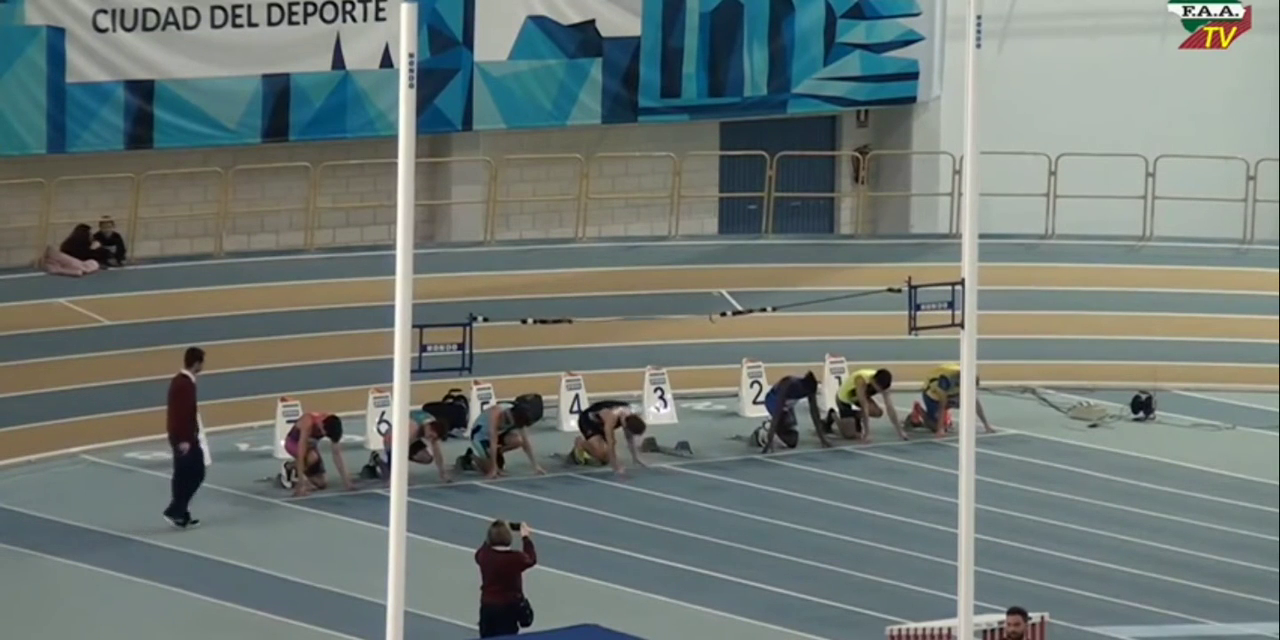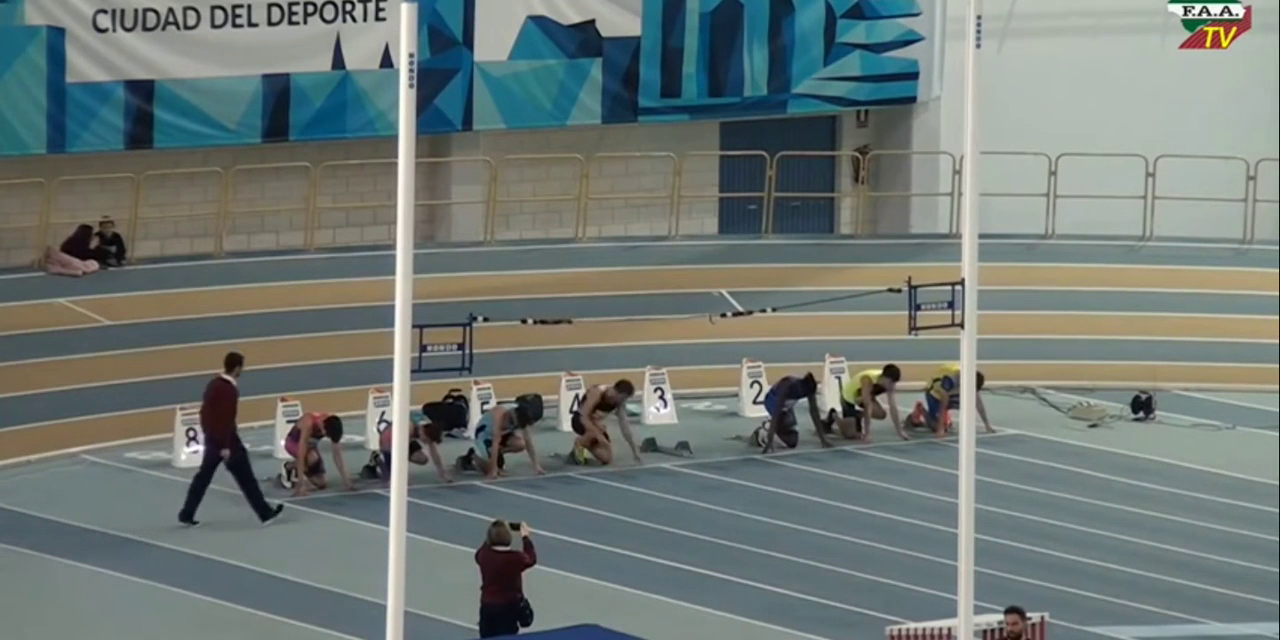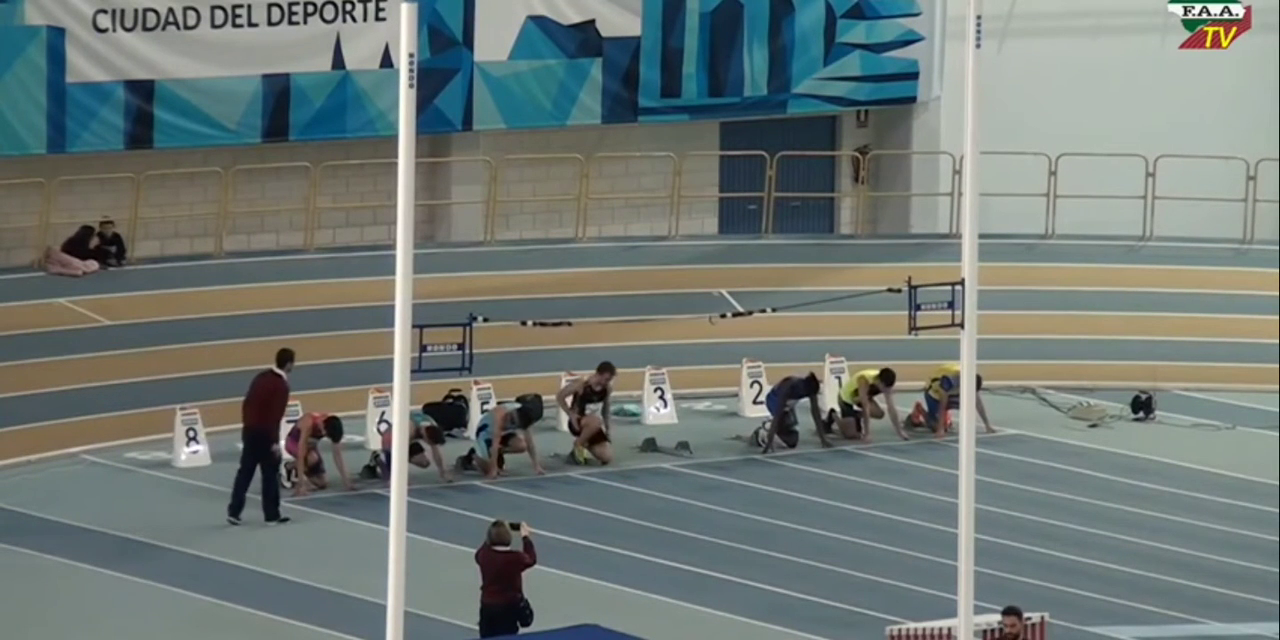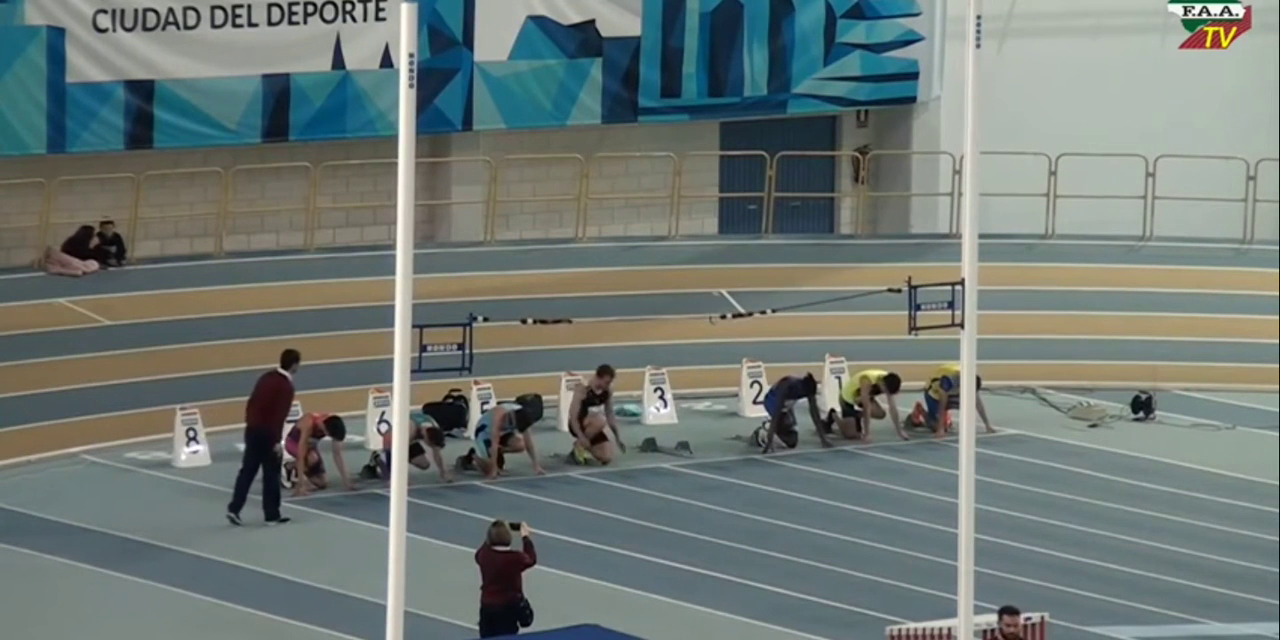
dt=0.5s
person 1, frame 1
left shoulder: (179, 380)
right shoulder: (185, 384)
right elbow: (182, 413)
right wrist: (184, 439)
left hip: (180, 435)
right hip: (184, 437)
left knee: (182, 476)
right knee: (195, 474)
left ankle: (180, 516)
right ankle: (174, 512)
person 1, frame 2
left shoulder: (213, 384)
right shoulder: (229, 390)
left elbow: (204, 412)
right elbow: (227, 419)
right wrist: (225, 446)
left hip: (211, 438)
right hip: (225, 439)
left knee: (204, 475)
right knee: (245, 476)
left ankle: (186, 515)
right ankle: (266, 513)
person 1, frame 3
left shoulder: (261, 377)
right shoulder: (281, 385)
left elbow: (247, 403)
right elbow: (276, 415)
right wrist: (275, 441)
left hip: (249, 431)
right hip: (265, 433)
left knee: (245, 471)
right knee: (270, 475)
left ankle: (234, 512)
right ankle: (272, 515)
person 1, frame 4
left shoulder: (266, 377)
right shoulder: (286, 386)
left elbow: (251, 403)
right elbow: (280, 415)
right wrist: (277, 441)
left hip: (252, 430)
right hip: (267, 433)
left knee: (247, 471)
right knee: (271, 474)
left ankle: (234, 508)
right ankle: (272, 515)
